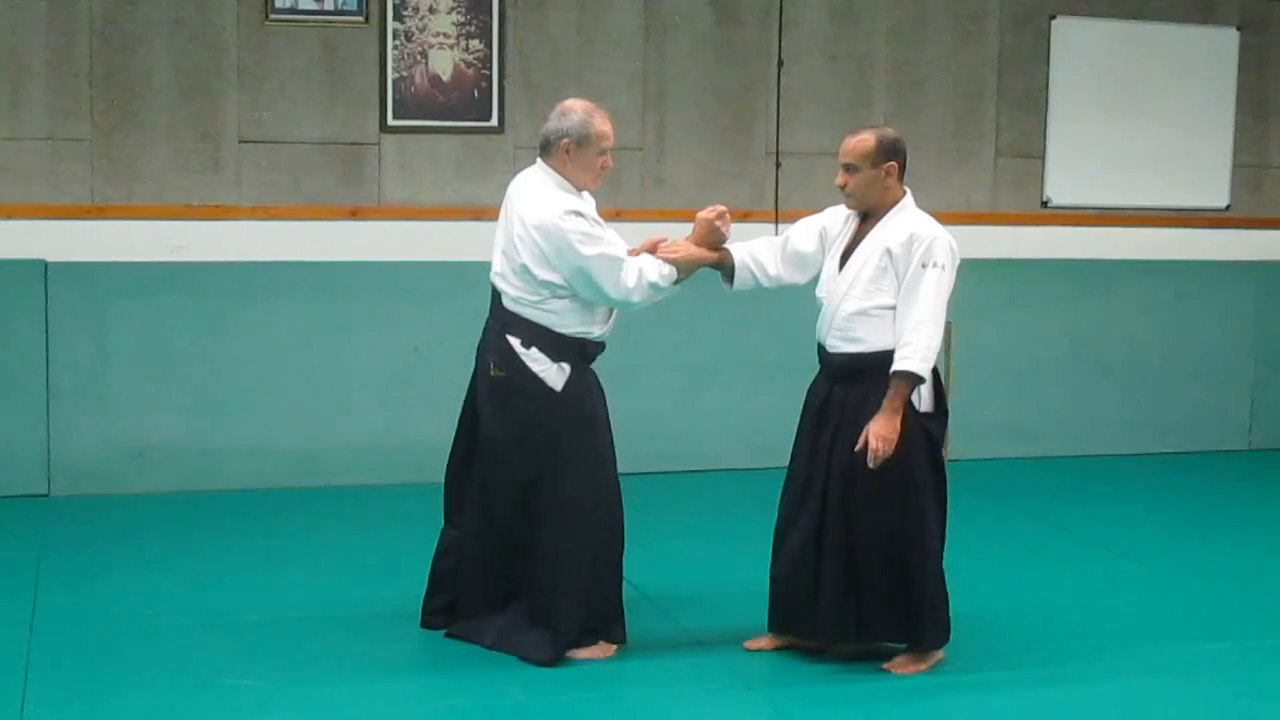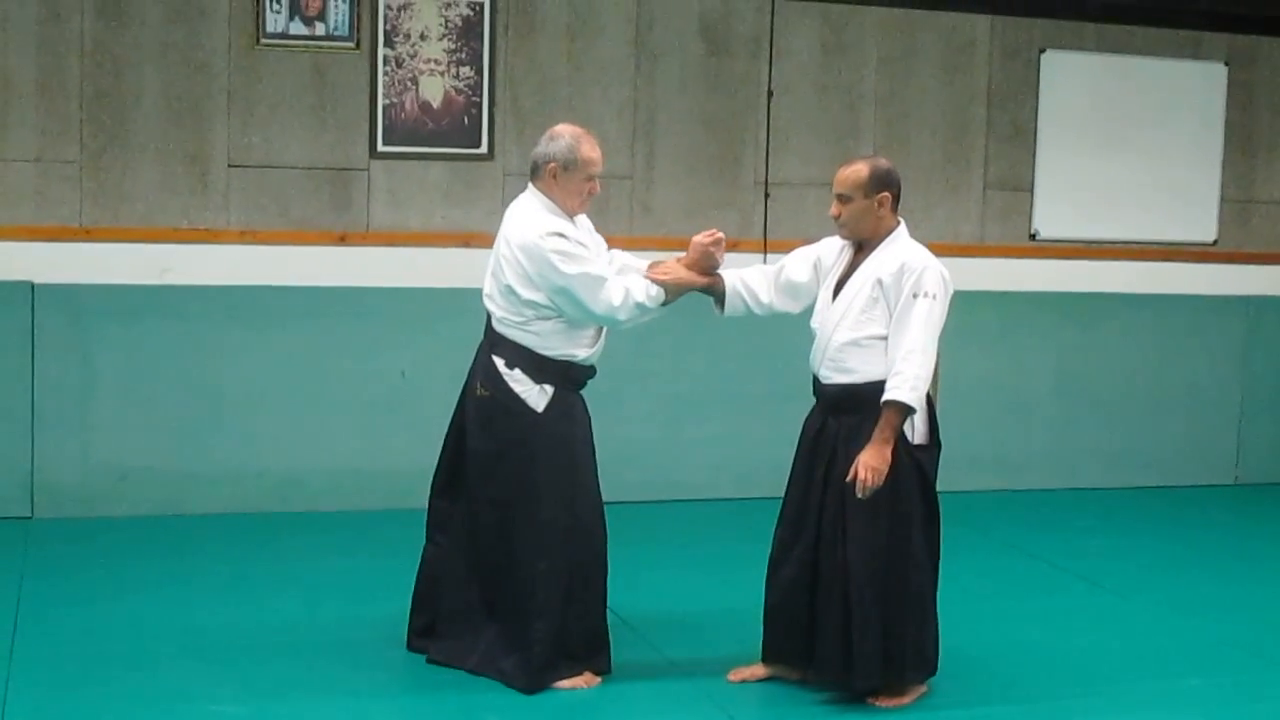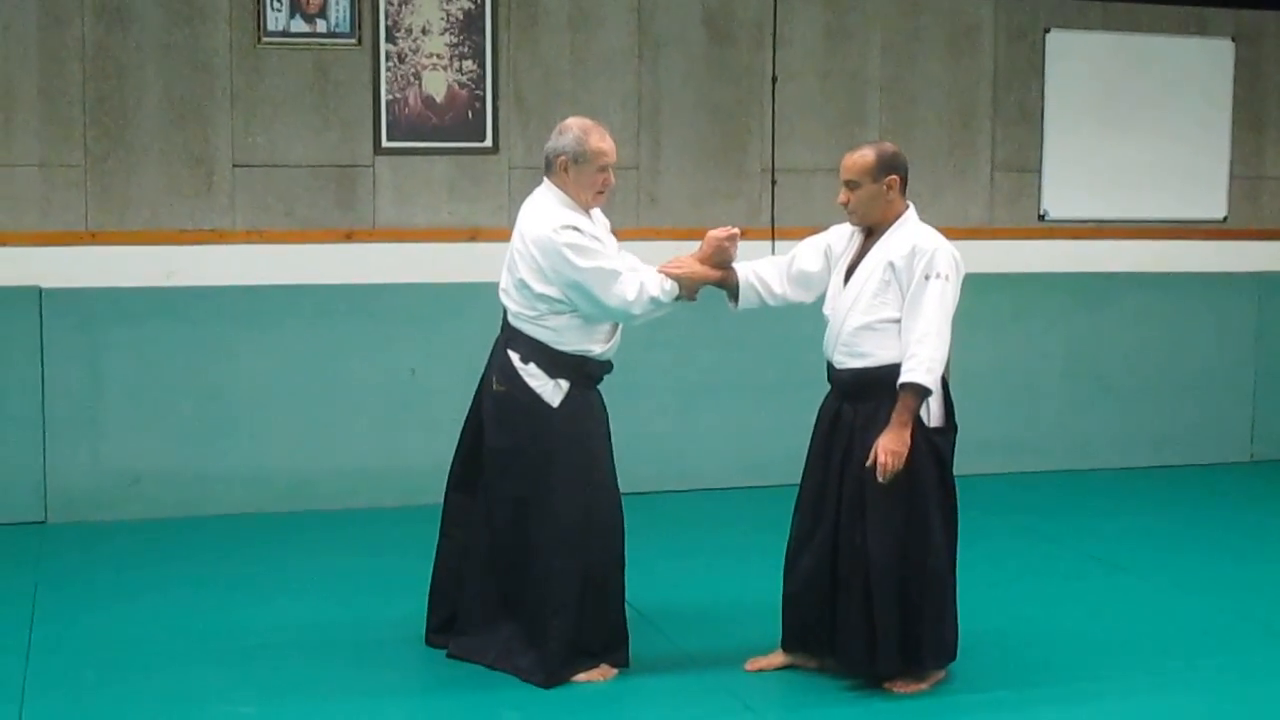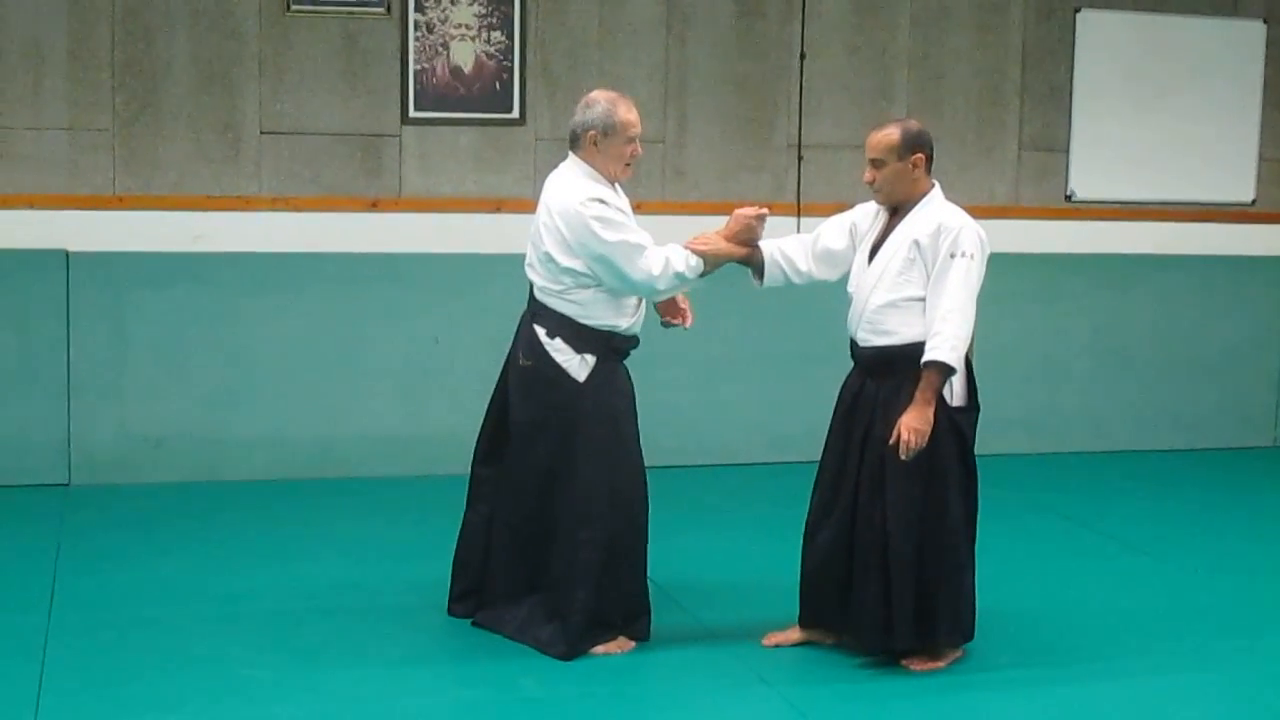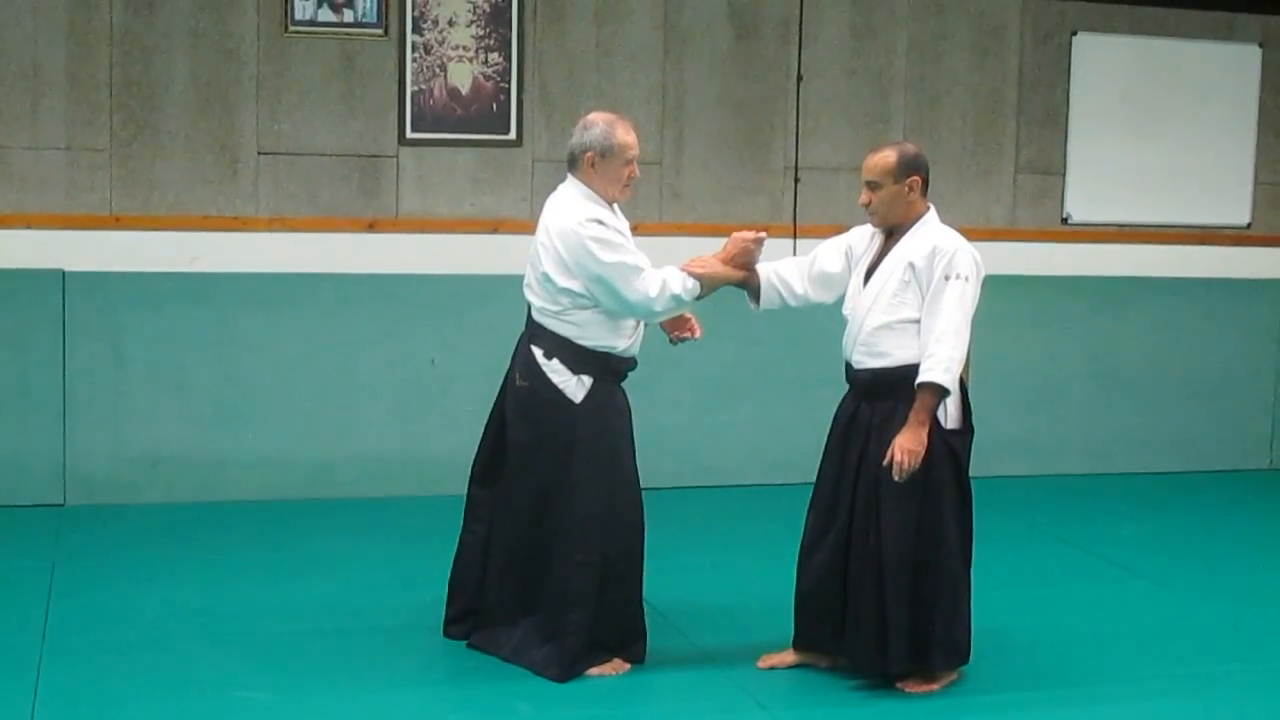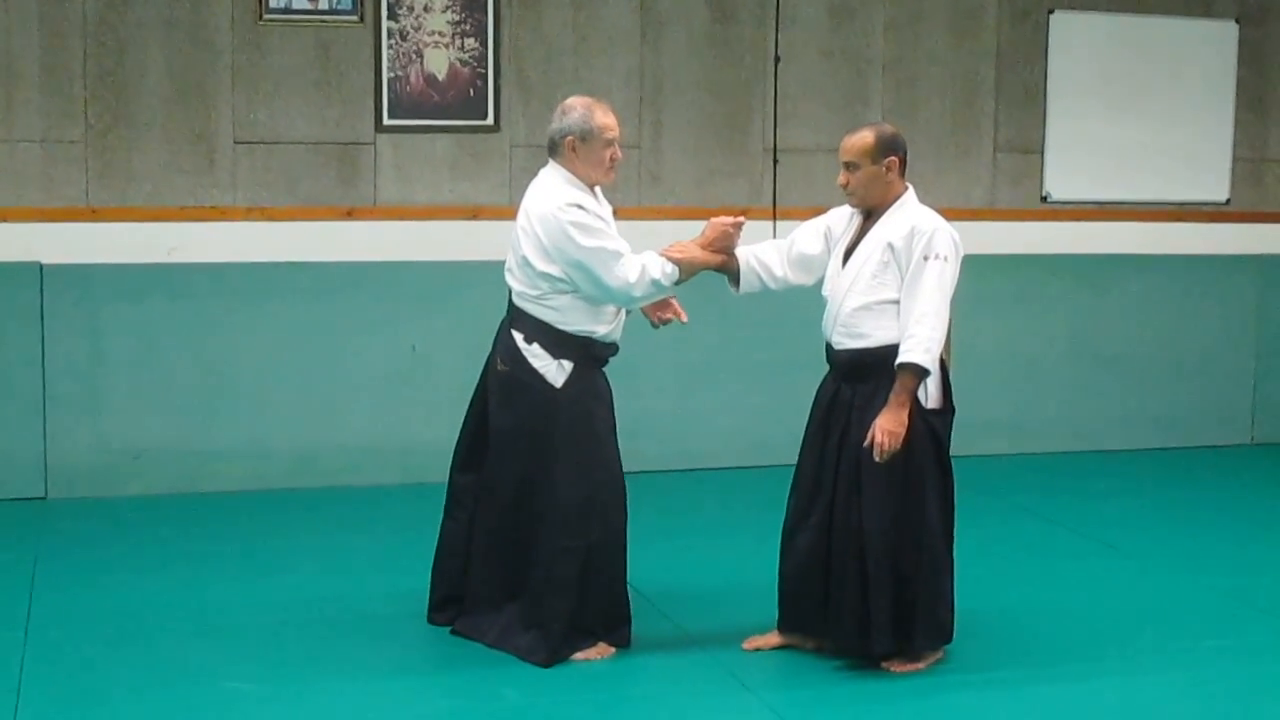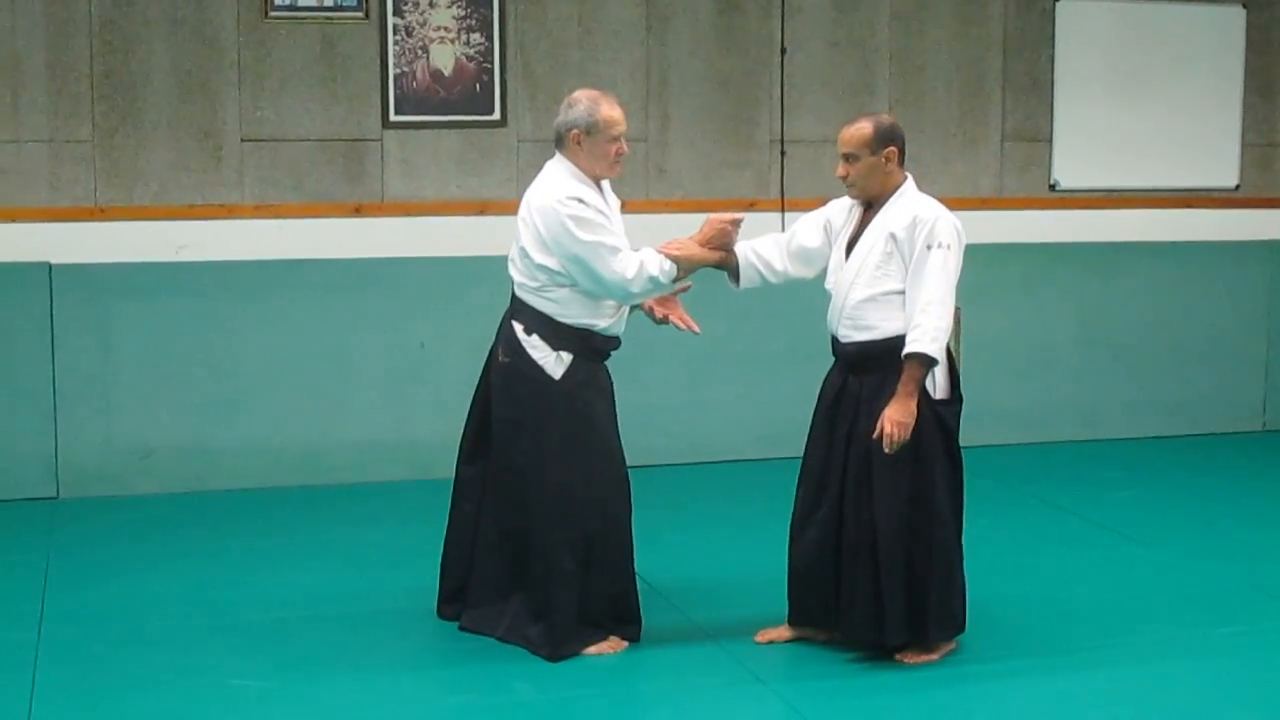
dt=0.7s
person 1, frame 1
left shoulder: (531, 184)
right shoulder: (558, 215)
right elbow: (625, 286)
left wrist: (629, 253)
right wrist: (694, 249)
left hip: (512, 355)
right hip: (545, 368)
left knee: (494, 484)
right knee: (577, 497)
left ankle: (468, 604)
right ankle: (568, 628)
person 1, frame 2
left shoulder: (547, 213)
right shoulder: (541, 236)
left elbow: (604, 265)
right elbow: (612, 301)
left wrist: (650, 267)
right wrist: (687, 273)
left hip: (507, 383)
right hip: (531, 394)
left knee: (478, 507)
right knee: (557, 523)
left ankle: (449, 628)
right ankle: (550, 657)
person 1, frame 3
left shoulder: (571, 208)
right shoulder: (555, 229)
left elbow: (613, 271)
right elbow: (623, 297)
left wrist: (666, 275)
right wrist: (699, 266)
left hip: (523, 378)
right hip: (546, 388)
left knee: (495, 503)
right knee: (575, 518)
left ankle: (470, 622)
right ankle: (568, 651)
person 1, frame 4
left shoulder: (582, 183)
right shoulder: (582, 203)
left elbow: (622, 265)
right elbow: (648, 269)
left wrist: (660, 295)
right wrist: (726, 242)
left hip: (550, 351)
right hip: (574, 362)
left knee: (525, 475)
right knee: (599, 492)
left ankle: (492, 593)
right ankle: (585, 622)
person 1, frame 5
left shoulder: (584, 205)
right shoulder: (581, 224)
left elbow: (622, 287)
right elbow: (646, 291)
left wrist: (666, 312)
left hip: (550, 374)
right hip: (570, 384)
left knee: (523, 498)
right knee: (594, 513)
left ankle: (488, 614)
right ankle: (578, 645)
person 1, frame 6
left shoulder: (571, 190)
right shoulder: (561, 208)
left elbow: (603, 274)
right elbow: (625, 278)
left wrist: (646, 297)
right wrist: (700, 250)
left hip: (531, 360)
right hip: (551, 369)
left knee: (505, 484)
right knee: (578, 497)
left ankle: (474, 602)
right ankle: (563, 630)
person 1, frame 7
left shoulder: (587, 184)
right shoulder: (561, 201)
left elbow: (605, 270)
right elbow: (620, 276)
left wrist: (648, 294)
right wrist: (698, 248)
left hip: (543, 355)
right hip: (550, 361)
left knee: (512, 478)
right knee: (582, 491)
left ankle: (484, 596)
right ankle: (574, 625)
person 2, frame 1
left shoulder: (924, 239)
right shoulder: (835, 223)
left elbow: (920, 333)
right elbow: (775, 257)
left wrist: (890, 413)
right wrist: (706, 255)
left hip: (891, 392)
right hip: (834, 387)
left knee: (899, 521)
right knee: (809, 510)
left ankle: (925, 638)
right ankle: (803, 624)
person 2, frame 2
left shoulder: (915, 268)
right shoulder: (832, 253)
left elbow: (911, 363)
right elbow: (768, 286)
left wrist: (880, 443)
right wrist: (699, 280)
left hip: (885, 425)
right hip: (830, 419)
left knee: (886, 554)
right knee: (803, 541)
left ankle: (905, 673)
right ankle: (791, 655)
person 2, frame 3
left shoulder: (926, 250)
right shoulder: (842, 240)
left elbow: (926, 344)
right elbow: (781, 276)
left wrist: (900, 426)
right wrist: (713, 274)
left hip: (902, 408)
right hip: (846, 404)
left knee: (903, 540)
right knee: (822, 528)
left ankle: (922, 659)
right ankle: (810, 643)
person 2, frame 4
left shoulder: (952, 229)
right shoulder: (867, 218)
left elbow: (949, 324)
right elbow: (806, 254)
left wrist: (923, 403)
right wrist: (739, 250)
left hip: (922, 386)
right hip: (868, 381)
left knee: (922, 516)
right knee: (840, 505)
left ankle: (938, 637)
right ankle: (825, 620)
person 2, frame 5
left shoulder: (947, 252)
right shoulder: (863, 241)
left elbow: (945, 346)
right elbow: (802, 276)
left wrist: (916, 425)
right wrist: (736, 273)
left hip: (917, 407)
right hip: (862, 404)
left knee: (918, 539)
right knee: (835, 527)
left ankle: (934, 660)
right ankle: (822, 641)
person 2, frame 6
left shoulder: (926, 232)
right shoulder: (842, 222)
left elbow: (924, 327)
right elbow: (779, 262)
left wrist: (900, 409)
right wrist: (714, 256)
left hip: (899, 391)
right hip: (844, 384)
left knee: (901, 519)
right knee: (817, 510)
left ankle: (921, 639)
right ankle: (805, 623)
person 2, frame 7
left shoulder: (927, 221)
right shoulder: (842, 214)
left elbow: (930, 315)
right elbow: (784, 251)
left wrist: (905, 396)
right wrist: (716, 255)
left hip: (906, 381)
right hip: (849, 376)
left knee: (911, 511)
right knee: (825, 501)
left ankle: (931, 630)
right ankle: (818, 615)
